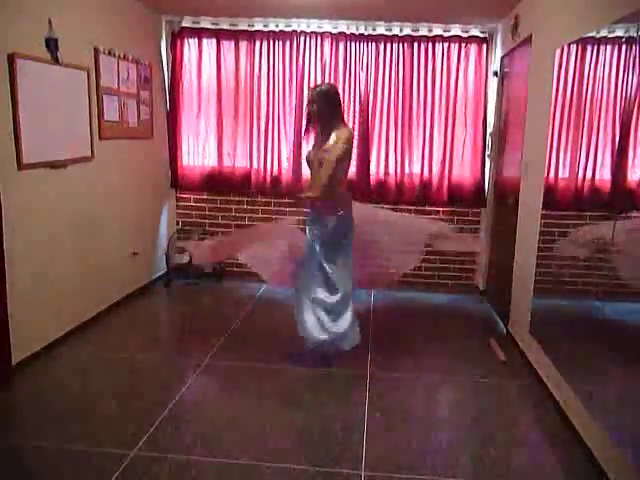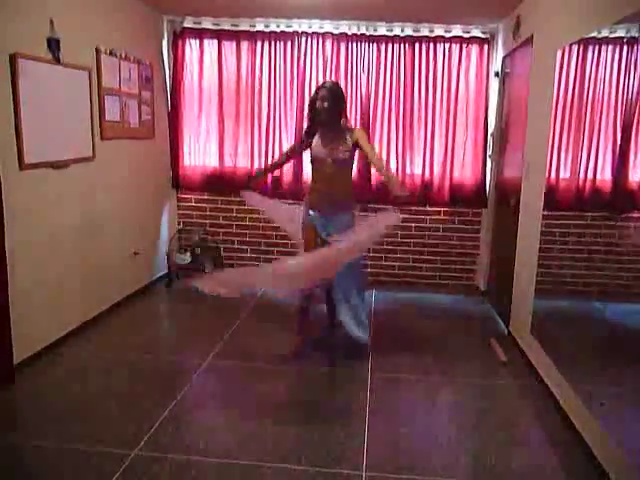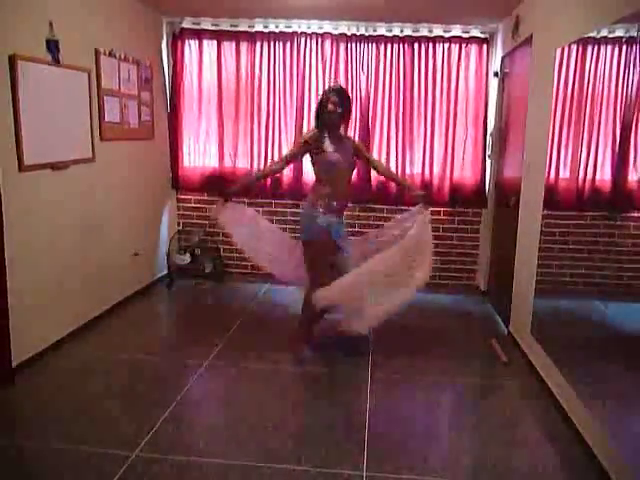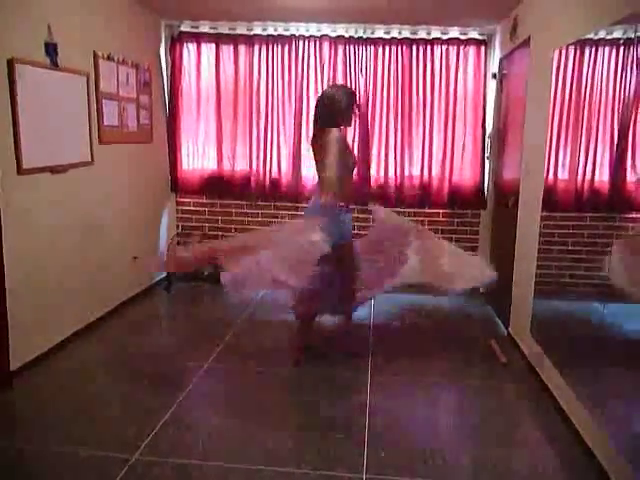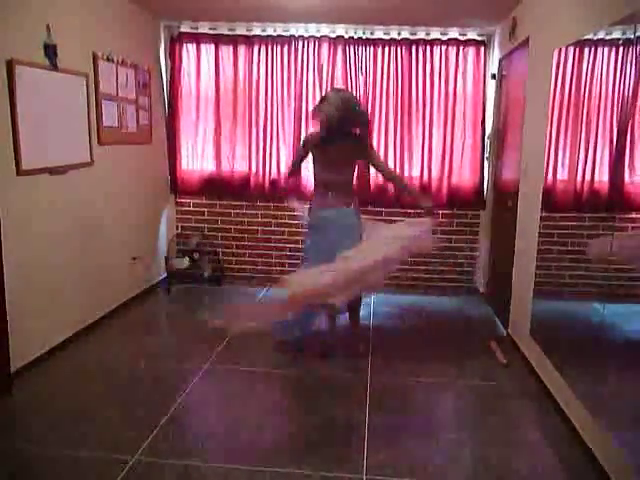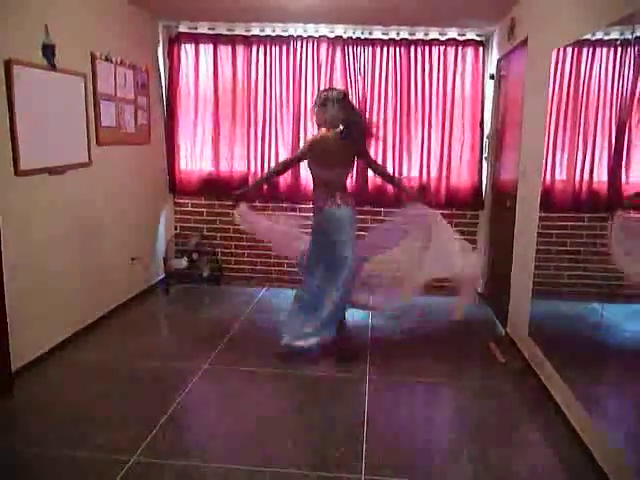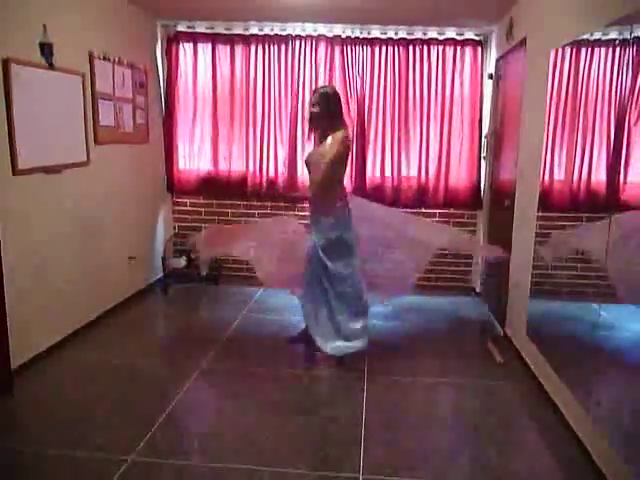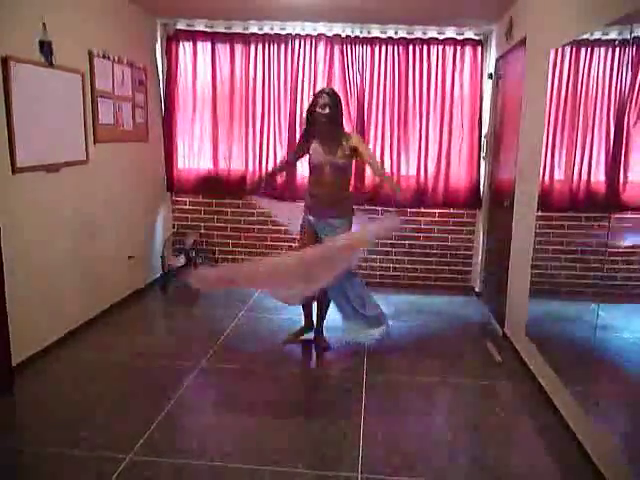
dt=0.2s
person 1, frame 1
left shoulder: (344, 134)
right shoulder: (319, 134)
left elbow: (331, 162)
left wrist: (314, 190)
right wrist: (312, 191)
left hip: (335, 213)
right hip: (316, 212)
left knee: (331, 278)
right knee: (310, 273)
left ankle: (328, 341)
right ankle: (323, 335)
person 1, frame 2
left shoulder: (355, 134)
right shoulder: (309, 134)
left elbow: (375, 160)
right elbow: (284, 158)
left wrist: (395, 184)
right wrist: (257, 175)
left hip: (343, 213)
right hip: (314, 211)
left knee: (341, 275)
left ankle: (333, 330)
right ankle: (303, 333)
person 1, frame 3
left shoulder: (348, 141)
right shoulder: (314, 136)
left elbow: (376, 164)
right elbow: (281, 163)
left wrist: (408, 186)
right wrist: (241, 185)
left hip: (335, 216)
right hip: (318, 214)
left knee: (328, 277)
right knee: (323, 279)
left ankle: (307, 332)
right ankle: (303, 337)
person 1, frame 4
left shoulder: (324, 135)
right shoulder: (334, 135)
right elbow: (331, 169)
right wrist: (329, 196)
left hip: (319, 208)
right hip: (333, 212)
left knee: (320, 278)
right knee: (348, 276)
left ankle: (302, 341)
person 1, frame 5
left shoulder: (313, 138)
right shoulder: (359, 141)
left elbow: (294, 168)
right elbow: (388, 172)
left wrist: (287, 180)
right wrist: (420, 198)
left hip: (320, 211)
right hip: (347, 213)
person 1, frame 6
left shoulder: (320, 139)
right shoulder: (353, 139)
left elbow: (285, 165)
right elbow: (378, 168)
left wrist: (249, 187)
right wrist: (401, 188)
left hip: (328, 212)
right hip: (343, 209)
left knee: (328, 275)
right knee: (335, 273)
left ankle: (335, 336)
right ankle: (338, 331)
person 1, frame 7
left shoulder: (340, 137)
right shoulder: (321, 136)
left elbow: (325, 167)
left wrist: (309, 190)
left hip: (333, 213)
right hip: (319, 212)
left knee: (330, 276)
right knee: (313, 275)
left ankle: (319, 335)
right ankle: (313, 331)
person 1, frame 8
left shoulder: (349, 140)
right shoulder: (307, 139)
left elbow: (373, 165)
right elbow: (287, 162)
left wrist: (393, 188)
right wrist: (263, 180)
left hip: (339, 215)
right hip: (312, 213)
left ankle: (318, 329)
right ankle: (306, 324)
